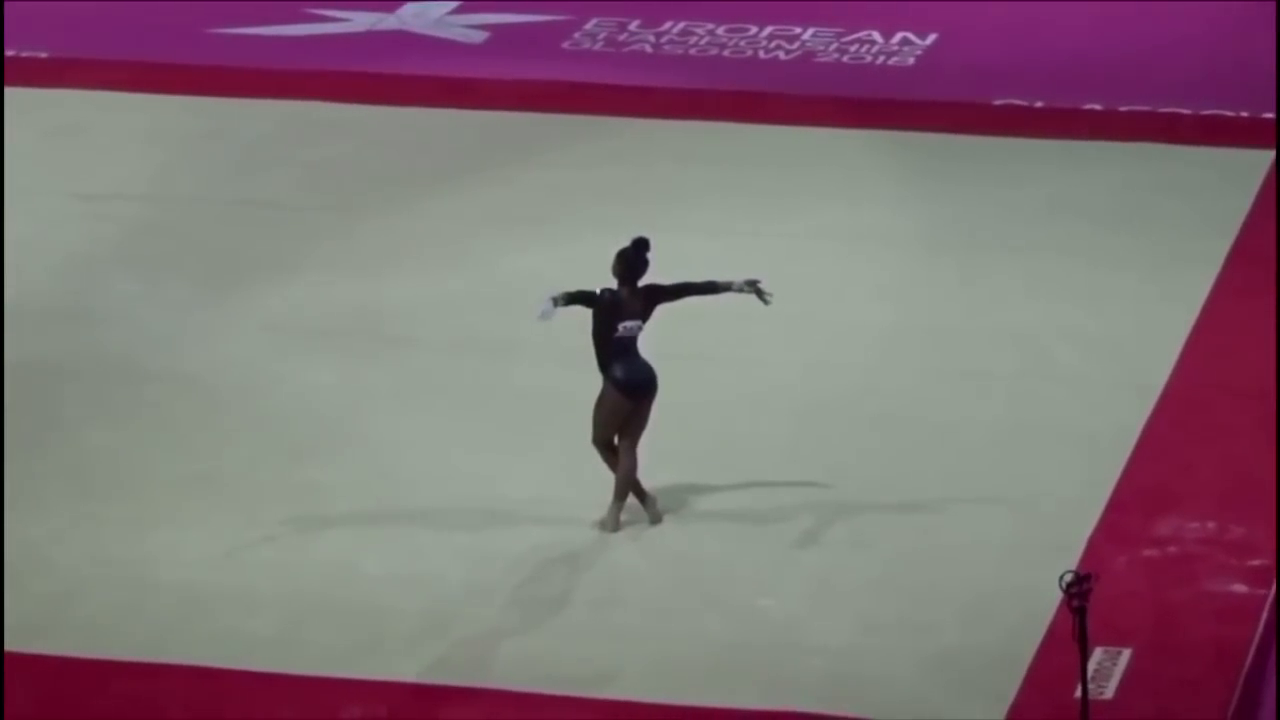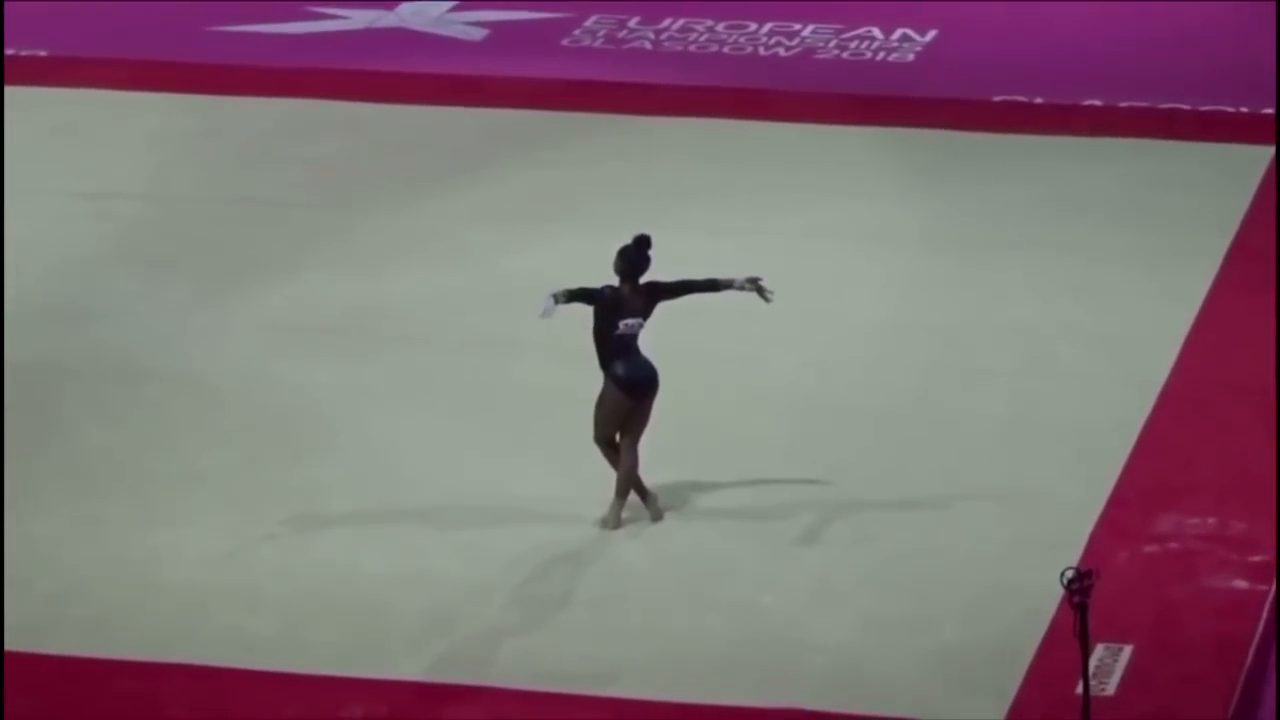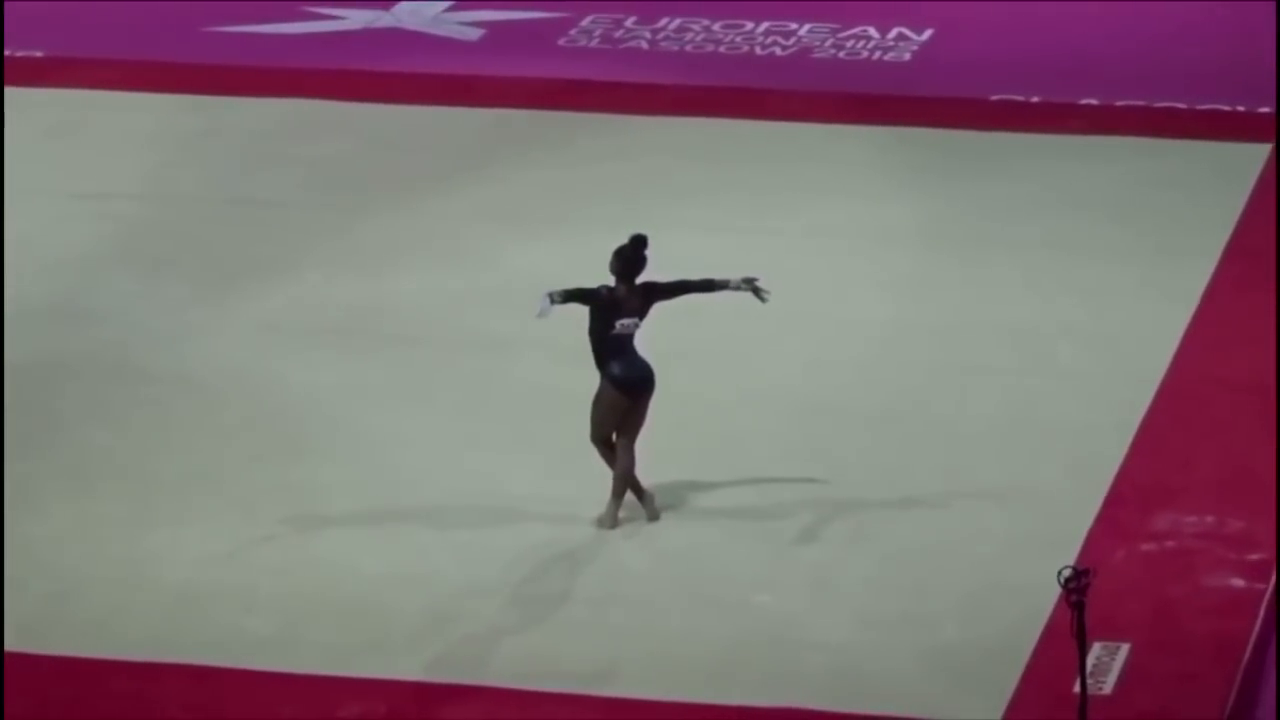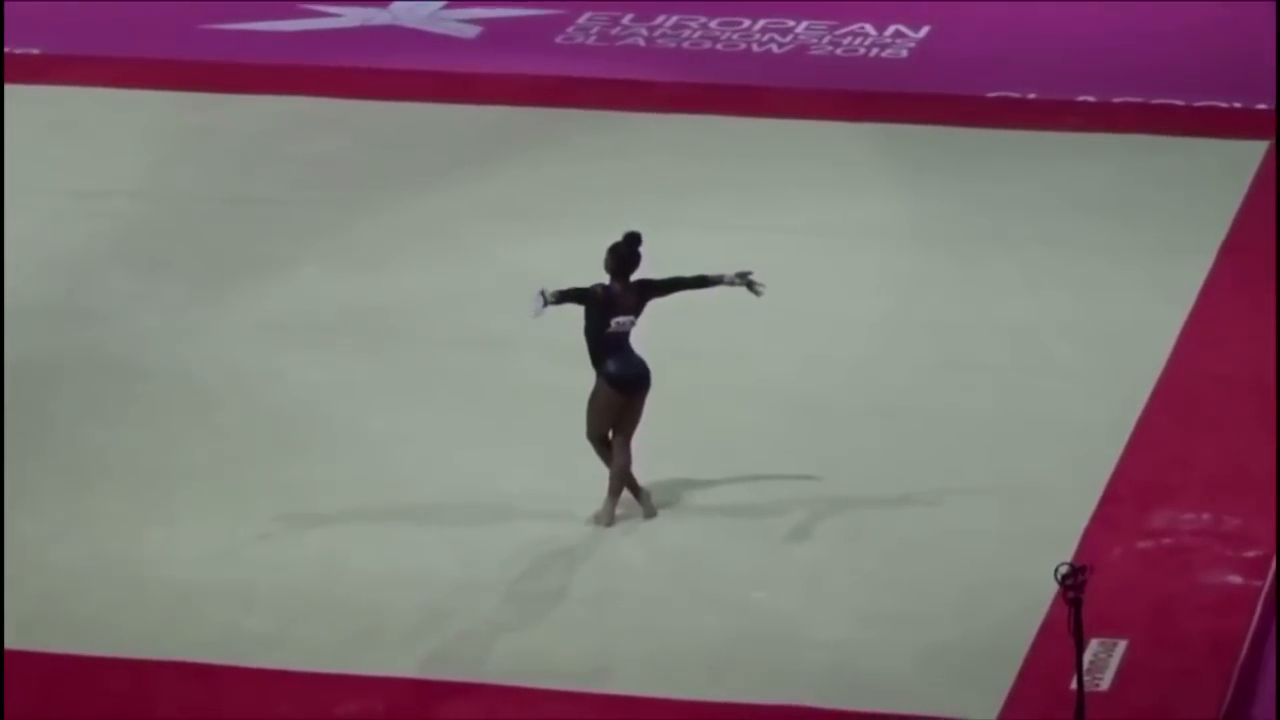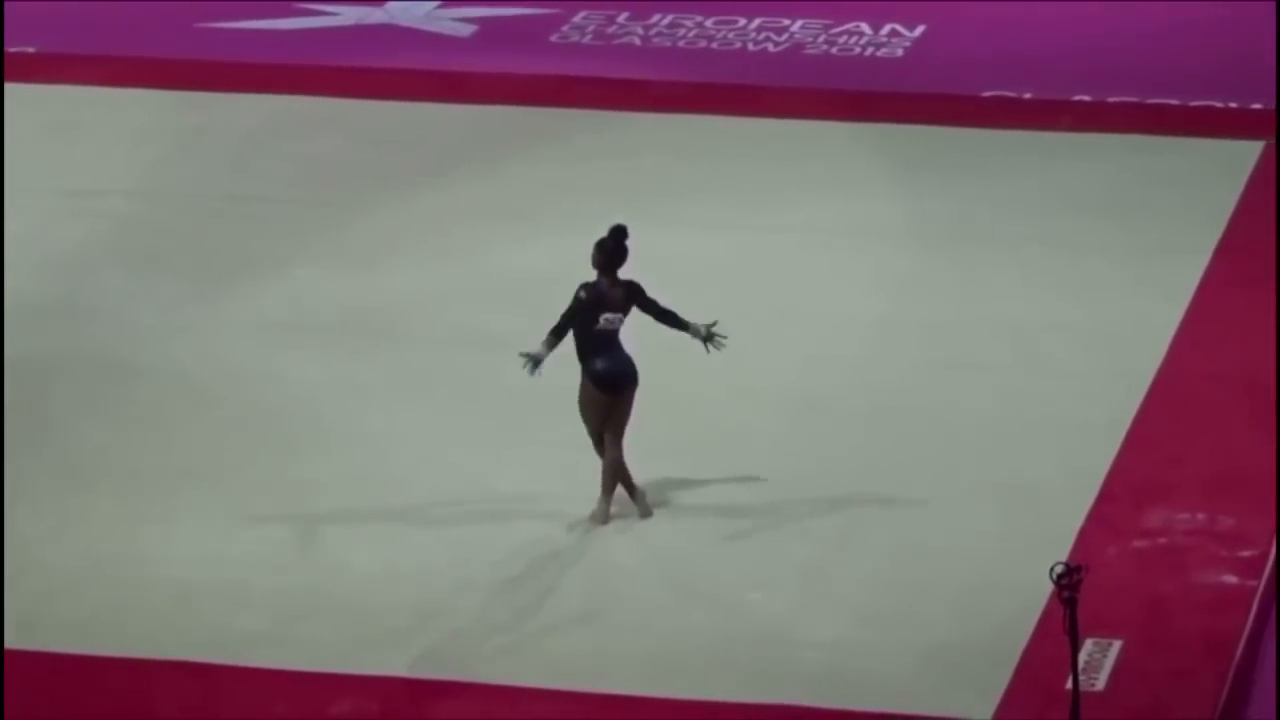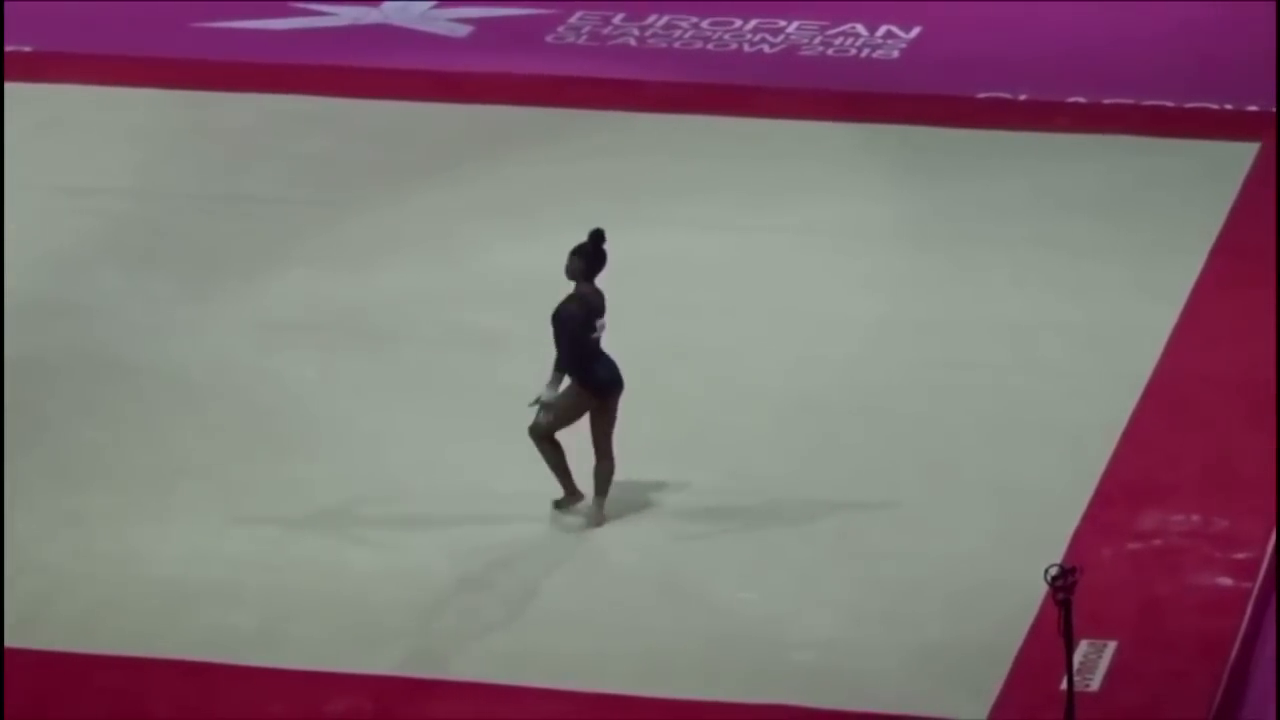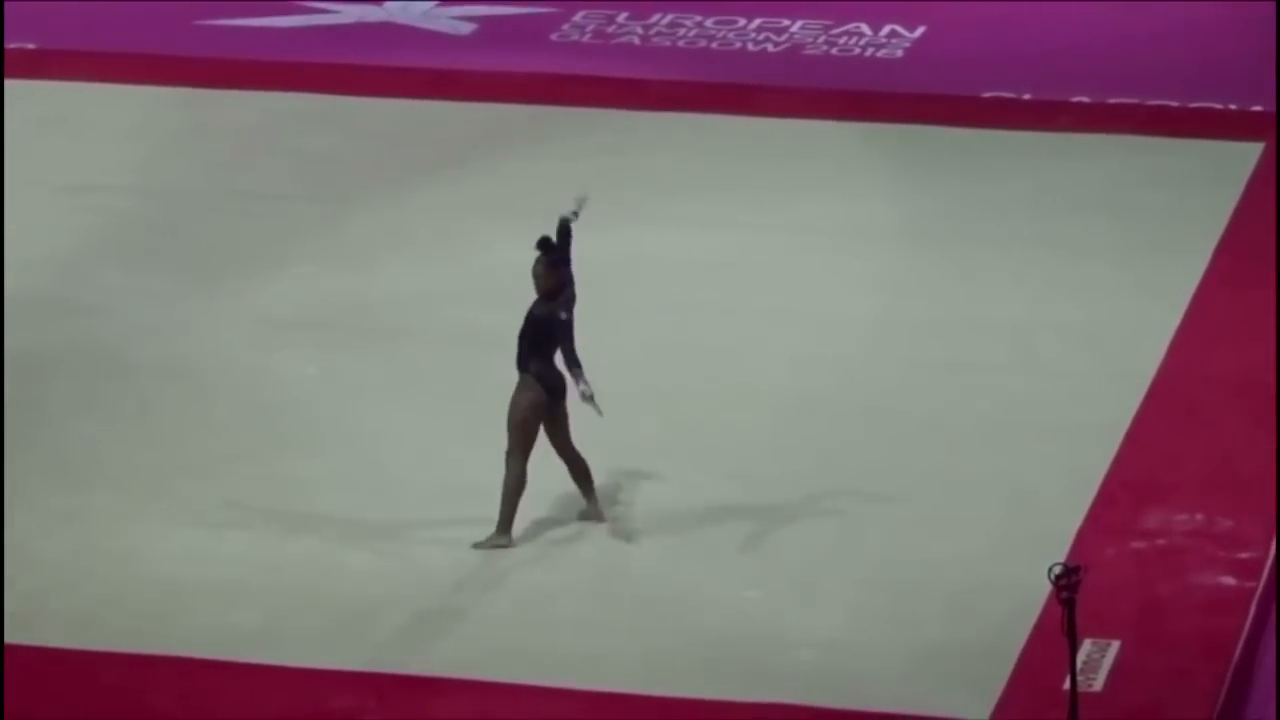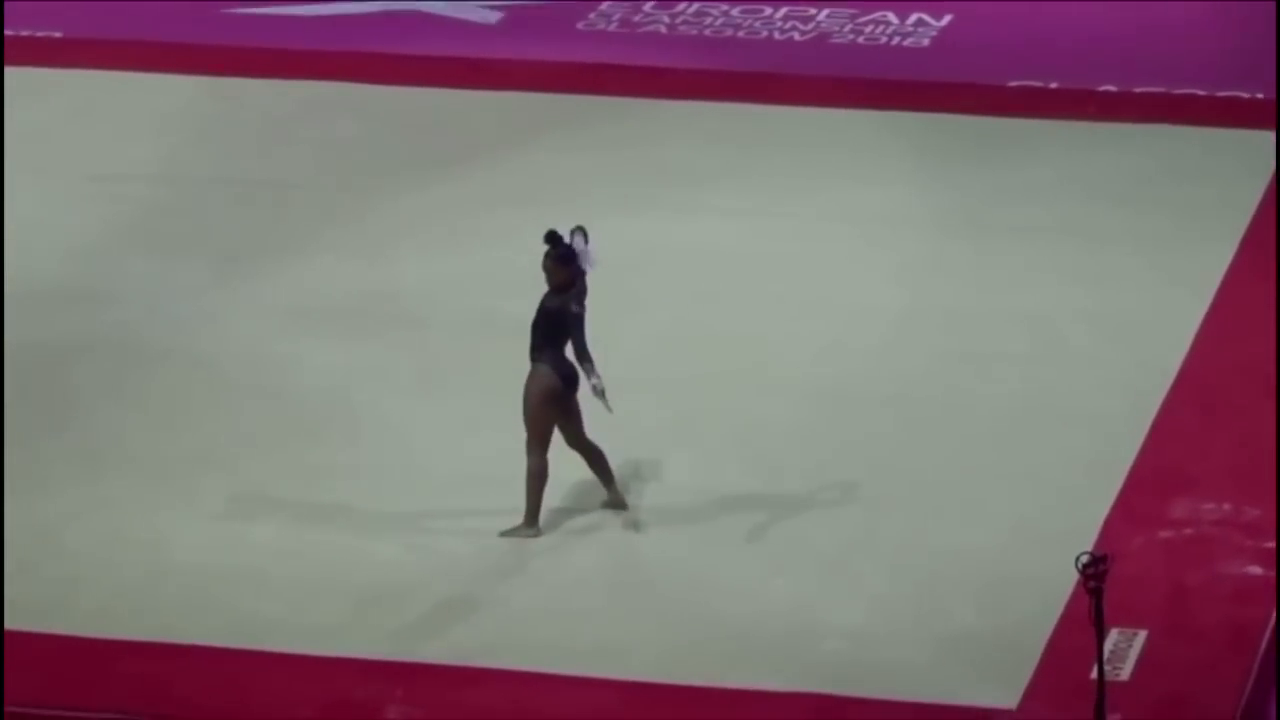
dt=0.3s
person 1, frame 1
left shoulder: (606, 299)
right shoulder: (649, 295)
left elbow: (579, 296)
right elbow: (694, 288)
left wrist: (556, 300)
right wrist: (738, 285)
left hip: (621, 380)
right hip: (645, 377)
left knee: (602, 441)
right knee: (627, 446)
left ankle: (643, 498)
right ankle: (615, 510)
person 1, frame 2
left shoulder: (608, 297)
right shoulder: (650, 293)
left elbow: (581, 294)
right elbow: (695, 286)
left wrist: (558, 297)
right wrist: (739, 283)
left hip: (622, 378)
right hip: (646, 375)
left knee: (604, 439)
right knee: (628, 444)
left ankle: (644, 496)
right ankle: (617, 508)
person 1, frame 3
left shoulder: (605, 297)
right shoulder: (647, 293)
left elbow: (578, 294)
right elbow: (691, 286)
left wrist: (554, 297)
right wrist: (735, 284)
left hip: (618, 378)
right hip: (642, 375)
left knee: (600, 439)
right knee: (625, 443)
left ankle: (640, 494)
right ankle: (614, 507)
person 1, frame 4
left shoulder: (600, 295)
right shoulder: (642, 290)
left elbow: (573, 295)
right elbow: (686, 282)
left wrist: (549, 298)
right wrist: (729, 279)
left hip: (613, 376)
right hip: (638, 372)
left knee: (597, 437)
right knee: (621, 441)
left ankle: (637, 492)
right ankle: (610, 505)
person 1, frame 5
left shoulder: (589, 293)
right shoulder: (631, 290)
left elbow: (566, 324)
right elbow: (663, 314)
left wrist: (542, 351)
right wrist: (698, 330)
left hip: (598, 374)
right hip: (626, 369)
left knee: (601, 440)
right knee: (613, 441)
left ankle: (634, 493)
right ankle: (605, 505)
person 1, frame 6
left shoulder: (574, 304)
right shoulder: (597, 296)
left elbow: (568, 349)
left wrist: (551, 389)
left hip: (588, 381)
right hip: (611, 376)
left knee: (539, 429)
right knee: (603, 445)
left ankle: (571, 493)
right ankle: (597, 506)
person 1, frame 7
left shoulder: (558, 309)
right shoulder: (563, 291)
left elbow: (568, 347)
right elbow: (563, 240)
left wrist: (581, 382)
right wrist: (570, 217)
left hip: (536, 383)
right hip: (548, 380)
left knee: (516, 456)
right knee: (564, 446)
left ankle: (503, 532)
right ankle: (593, 506)
person 1, frame 8
left shoulder: (570, 302)
right shoulder: (574, 286)
left elbow: (579, 343)
right elbow: (578, 235)
left wrist: (593, 377)
right wrist: (579, 242)
left hip: (547, 373)
right hip: (560, 372)
left knee: (536, 449)
right knee: (579, 440)
left ankle: (530, 522)
right ankle: (614, 494)
